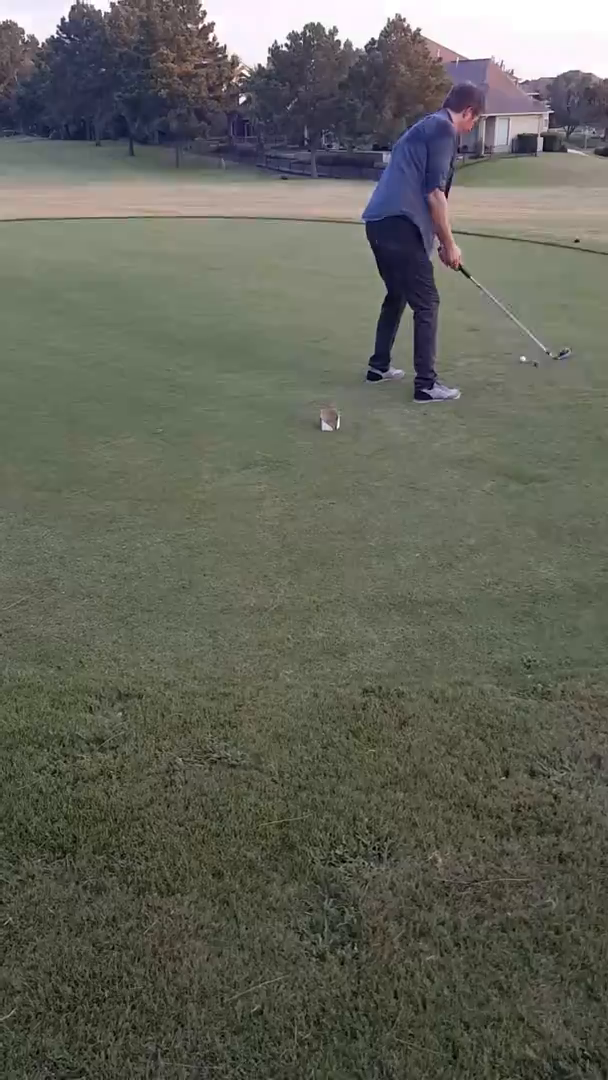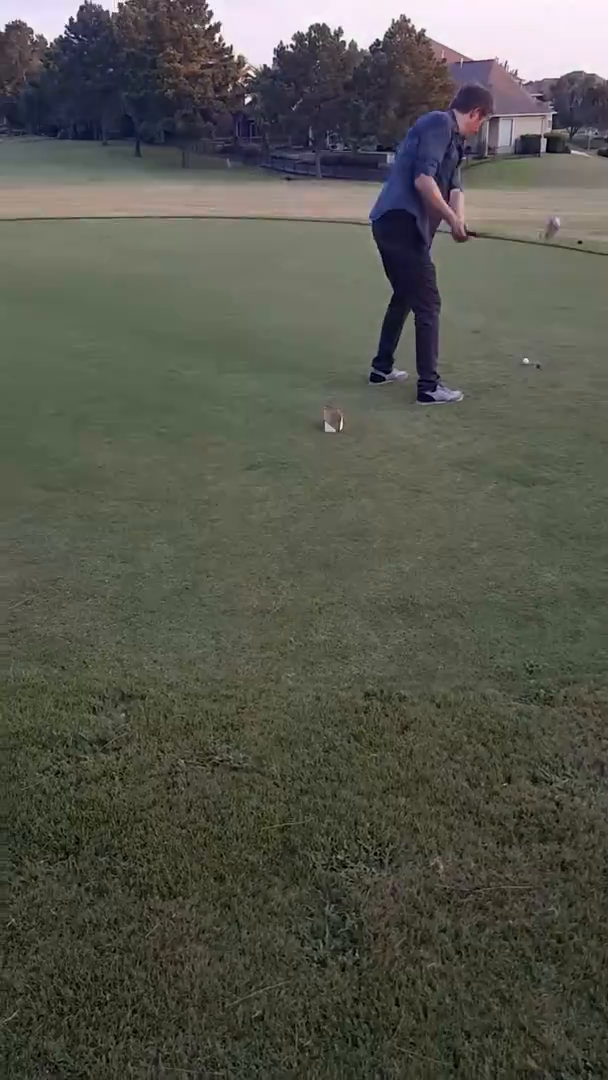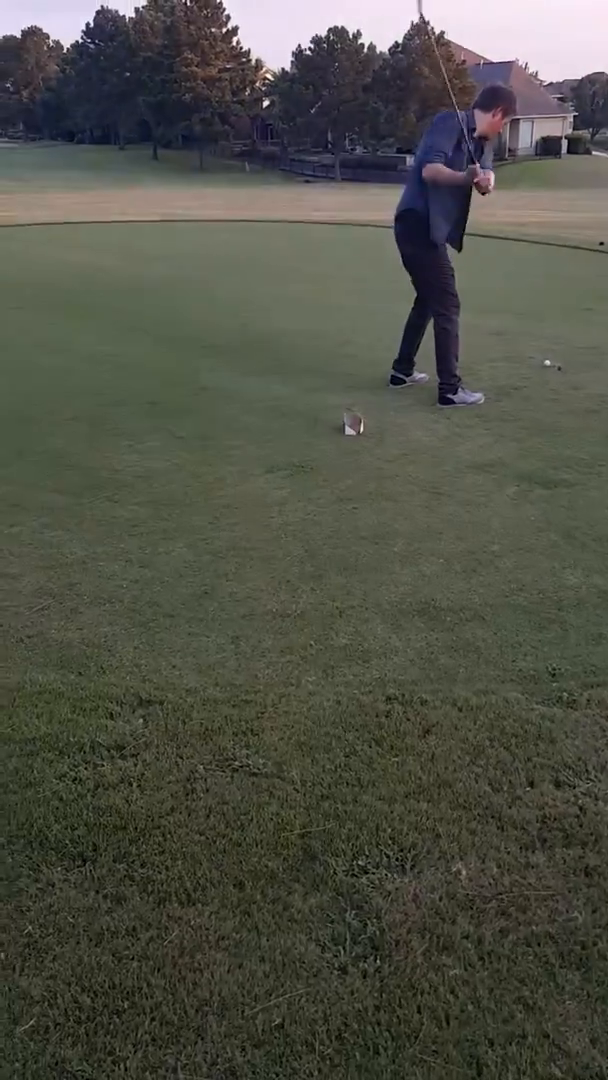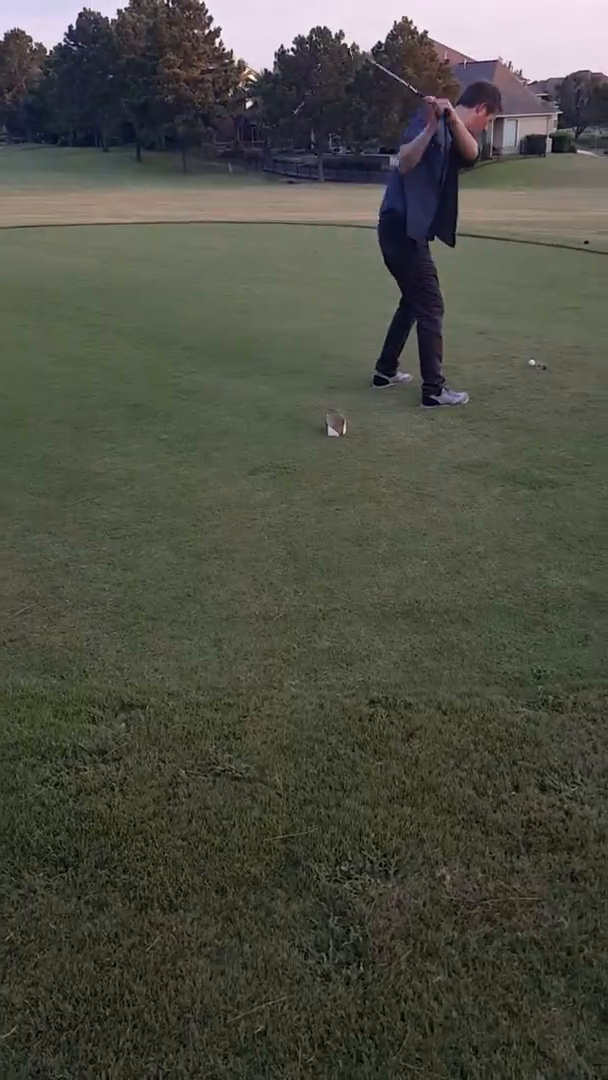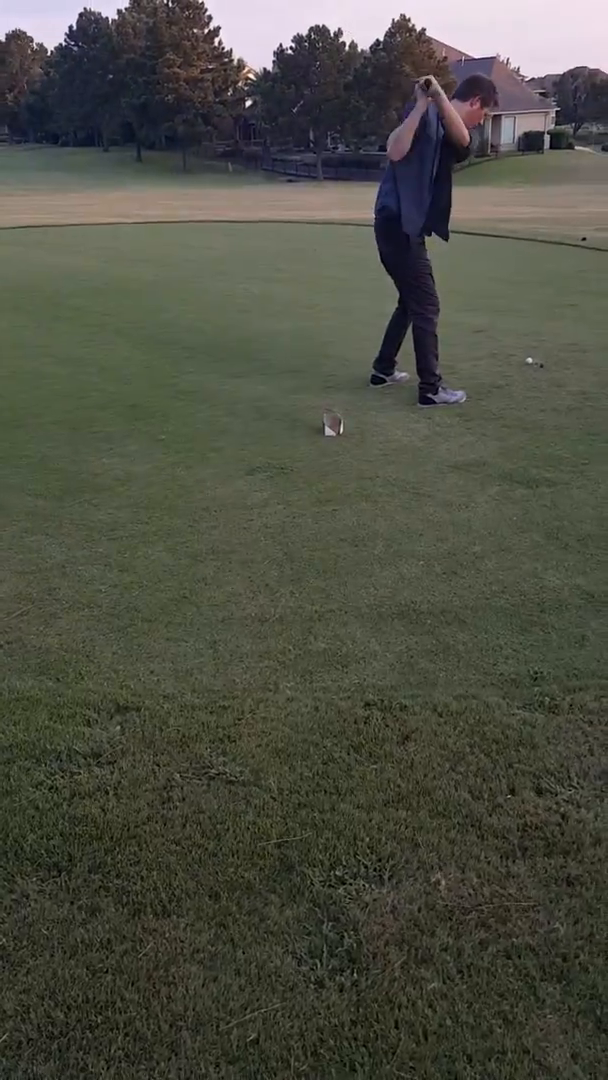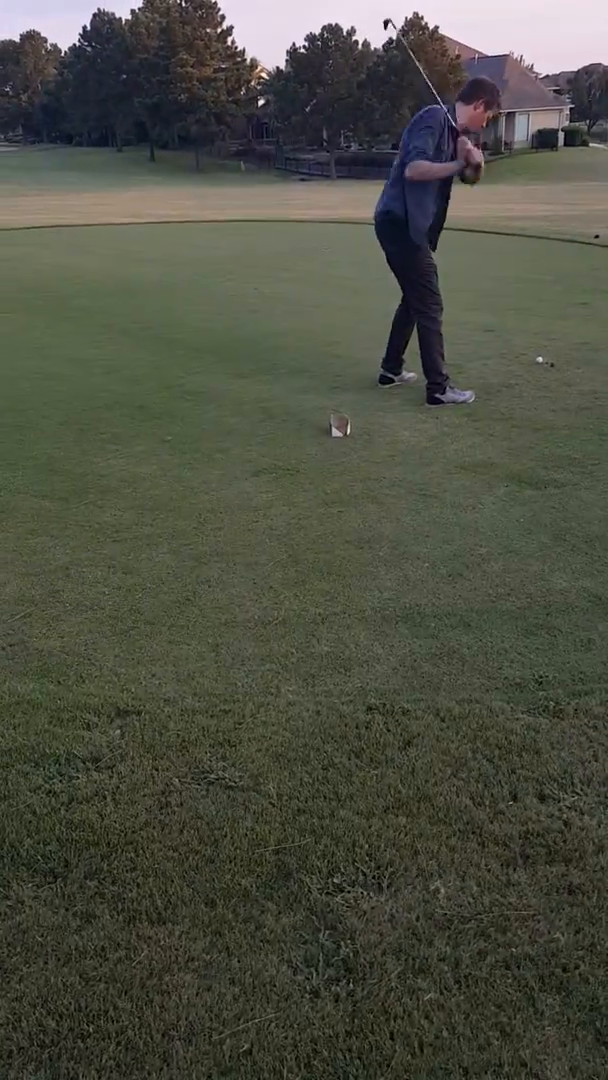
dt=0.2s
person 1, frame 1
left shoulder: (425, 128)
right shoulder: (444, 129)
right elbow: (434, 192)
left wrist: (440, 239)
right wrist: (449, 243)
left hip: (378, 222)
right hip: (399, 225)
left knee: (396, 295)
right knee: (426, 302)
left ankle: (379, 366)
right ankle: (426, 384)
person 1, frame 2
left shoulder: (453, 139)
right shoulder: (438, 123)
left elbow: (454, 188)
right elbow: (422, 179)
left wrist: (459, 217)
right wrist: (452, 219)
left hip: (389, 222)
right hip: (402, 223)
left knee: (403, 296)
right knee: (427, 304)
left ankle: (382, 367)
right ankle: (429, 386)
person 1, frame 3
left shoulder: (481, 142)
right shoulder: (451, 121)
left elbow: (486, 179)
right elbow: (429, 170)
left wrist: (483, 179)
right wrist: (463, 177)
left hip: (429, 227)
right hip: (419, 223)
left knee: (427, 300)
right knee: (447, 306)
left ankle: (403, 370)
right ankle: (450, 389)
person 1, frame 4
left shoulder: (463, 136)
right shoulder: (427, 116)
left elbow: (471, 154)
right elbow: (404, 164)
left wrist: (451, 117)
right wrist: (432, 125)
left hip: (415, 229)
right hip: (402, 225)
left knee: (413, 301)
right knee: (430, 307)
left ankle: (386, 370)
right ankle: (433, 389)
person 1, frame 5
left shoulder: (451, 127)
right shoulder: (424, 114)
left elbow: (462, 142)
right elbow: (394, 153)
left wrist: (439, 96)
right wrist: (422, 105)
left hip: (409, 226)
right hip: (398, 224)
left knee: (411, 300)
right knee: (425, 306)
left ankle: (383, 369)
right ankle: (430, 388)
person 1, frame 6
left shoulder: (454, 131)
right shoulder: (434, 117)
right elbow: (412, 170)
left wrist: (472, 159)
right wrist: (456, 165)
left hip: (407, 224)
right hip: (401, 224)
left knee: (414, 299)
right knee: (429, 305)
left ankle: (391, 369)
right ankle: (438, 388)
